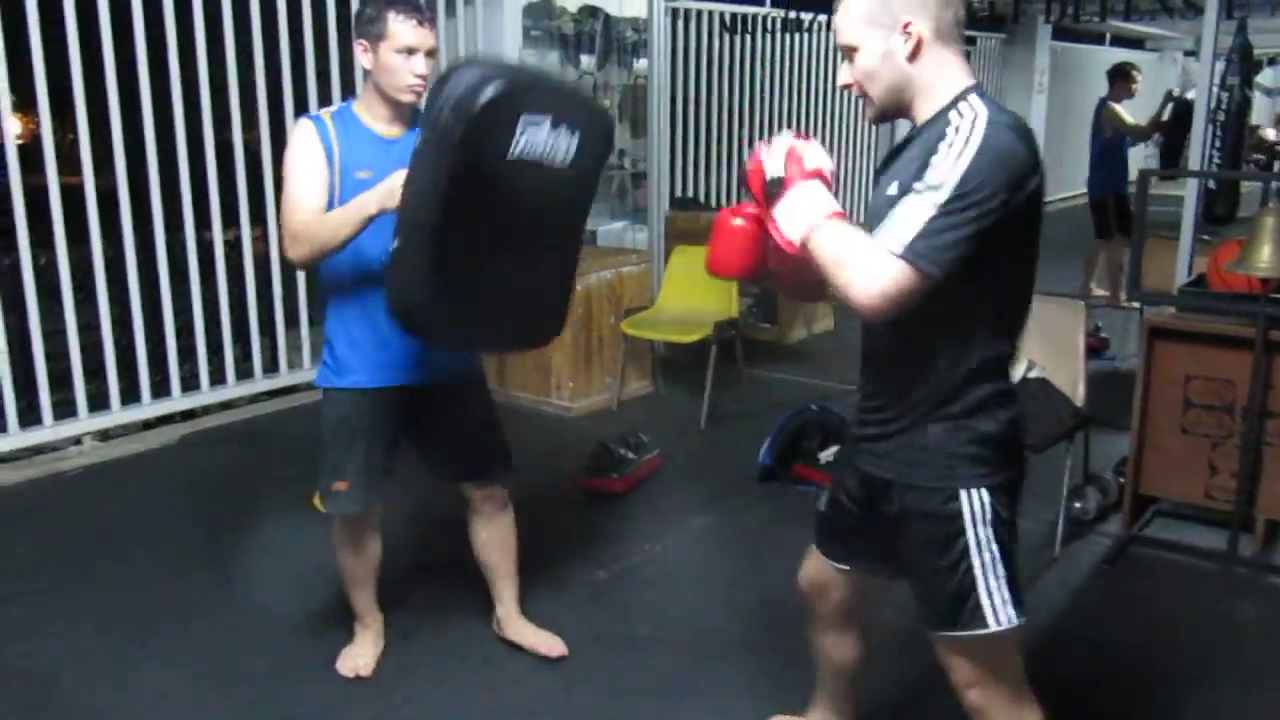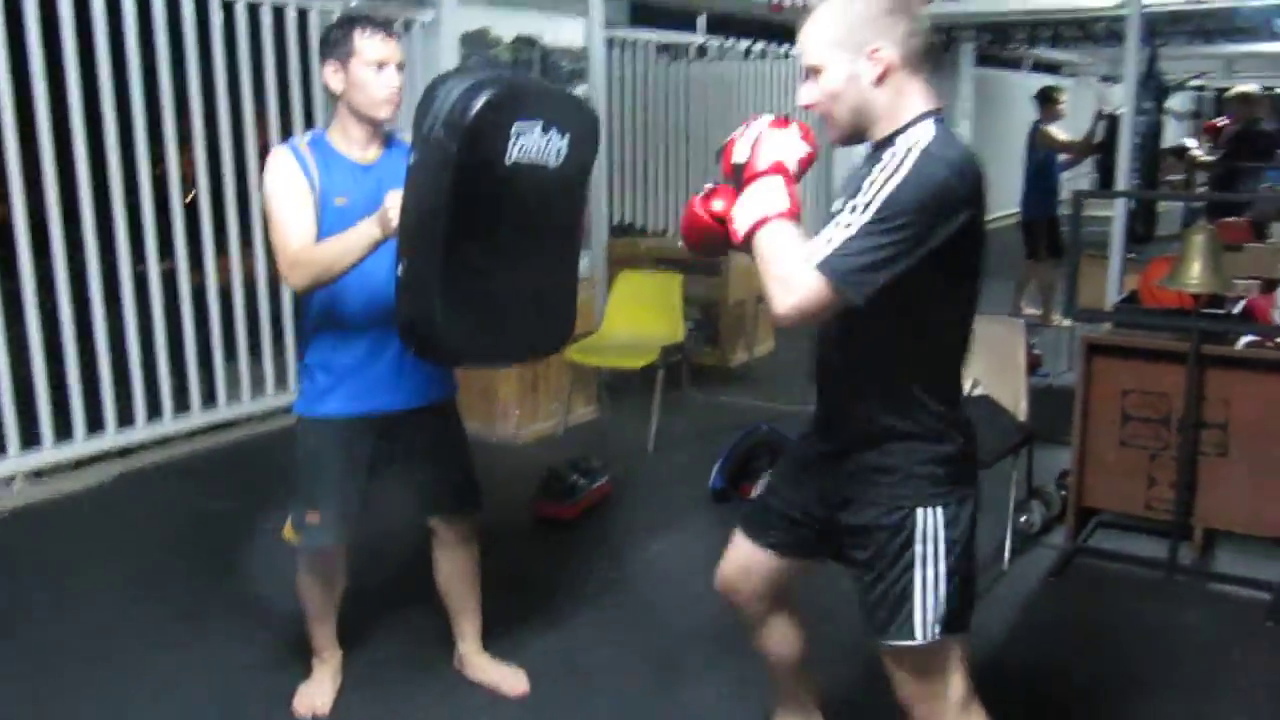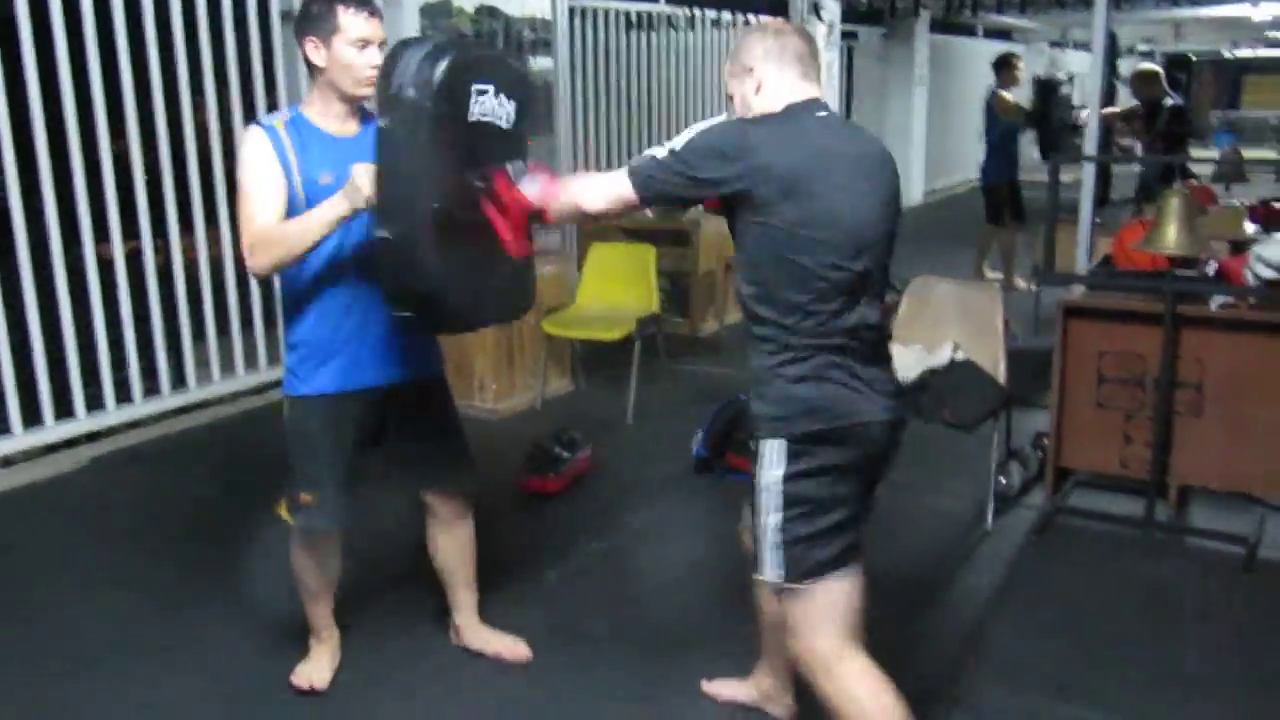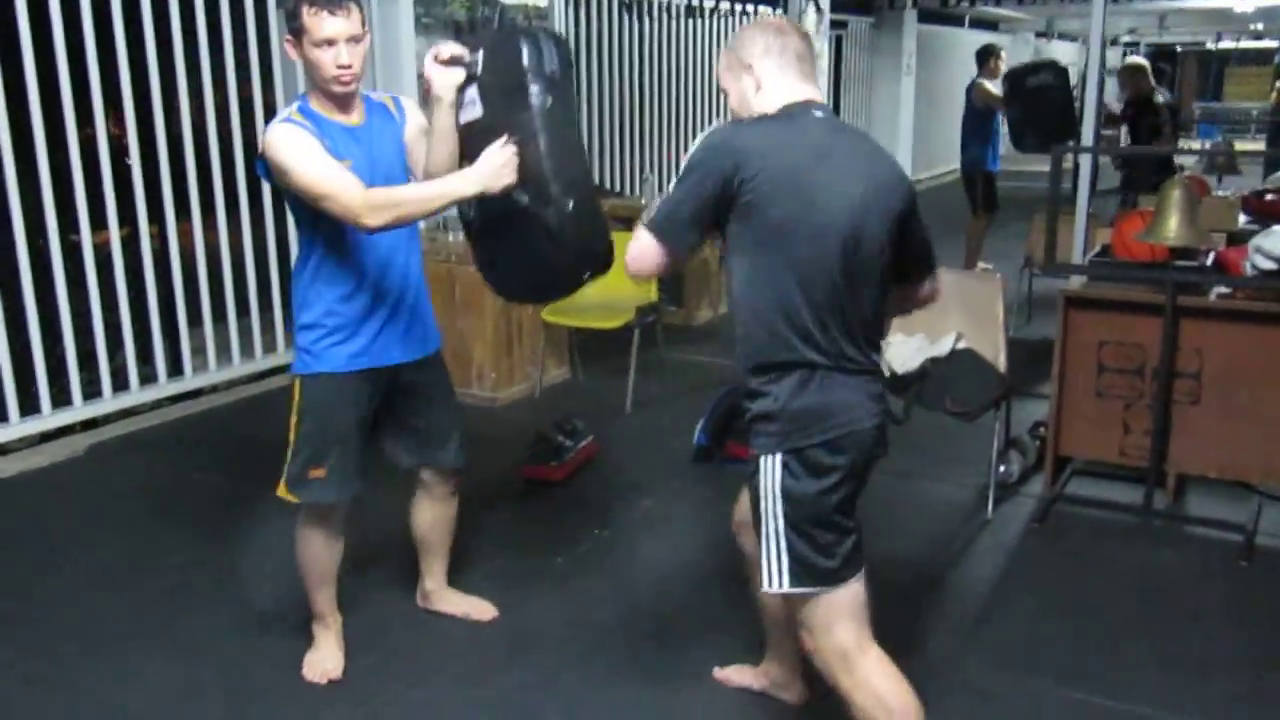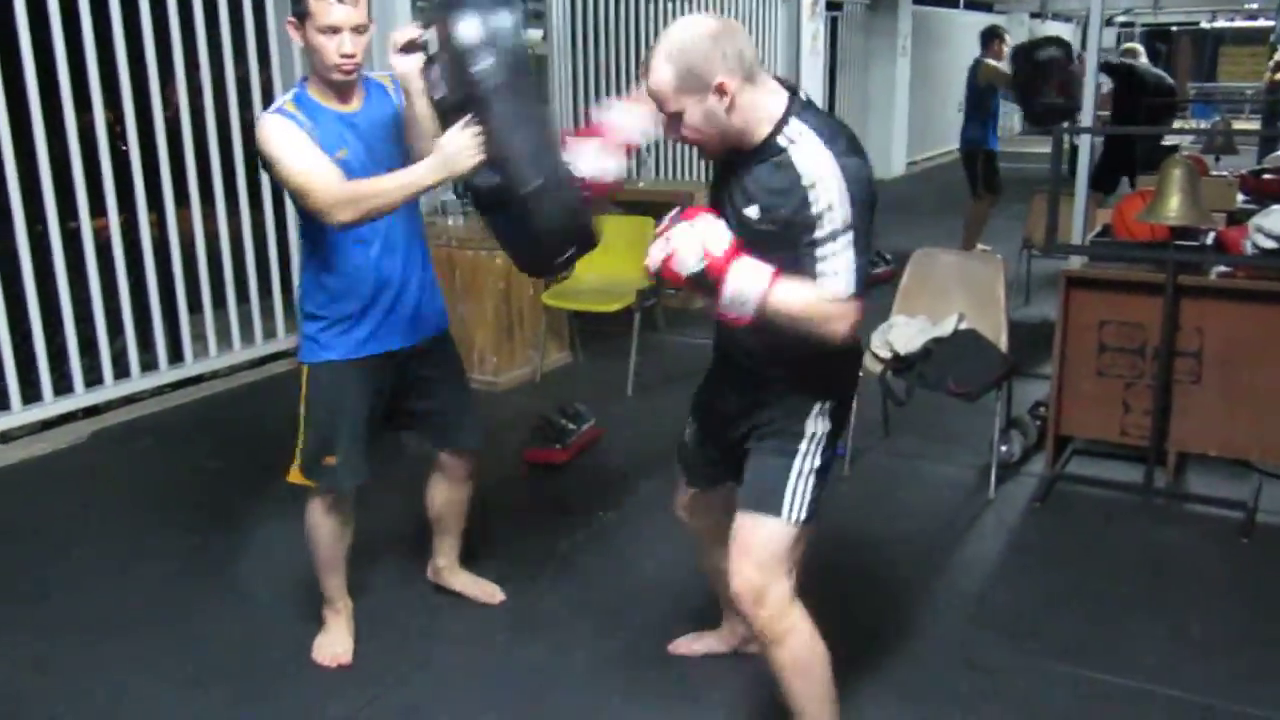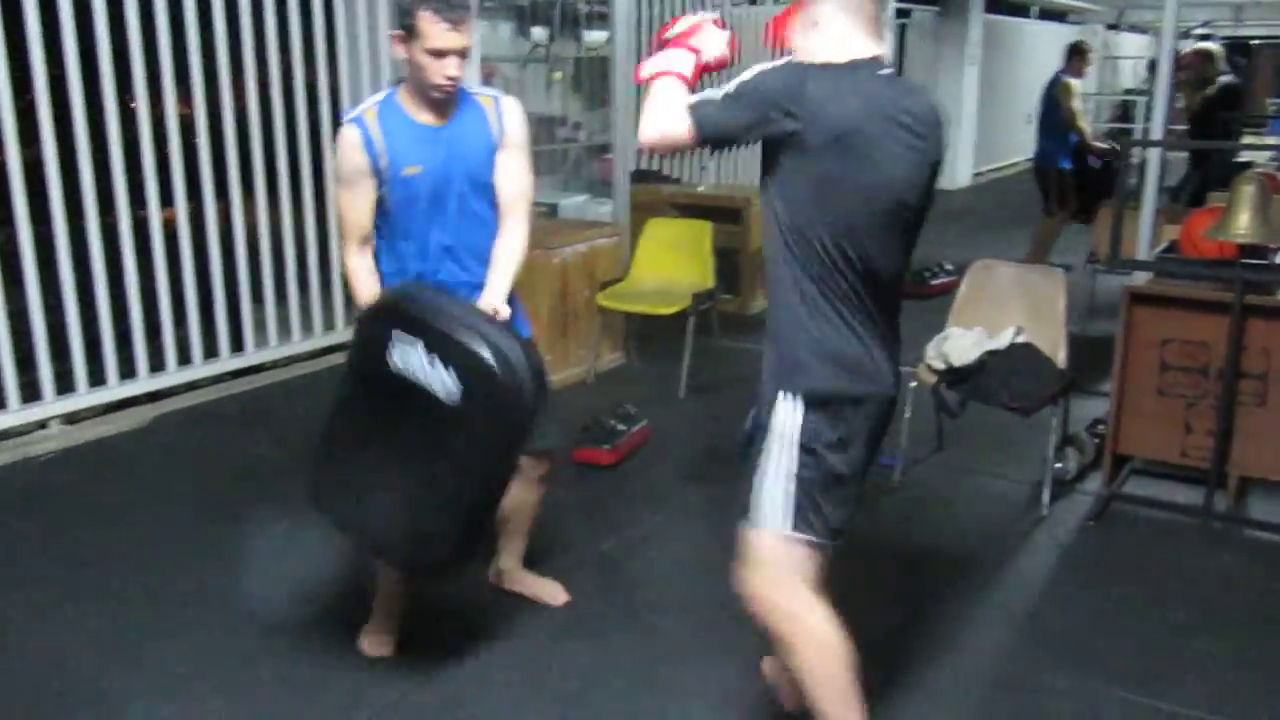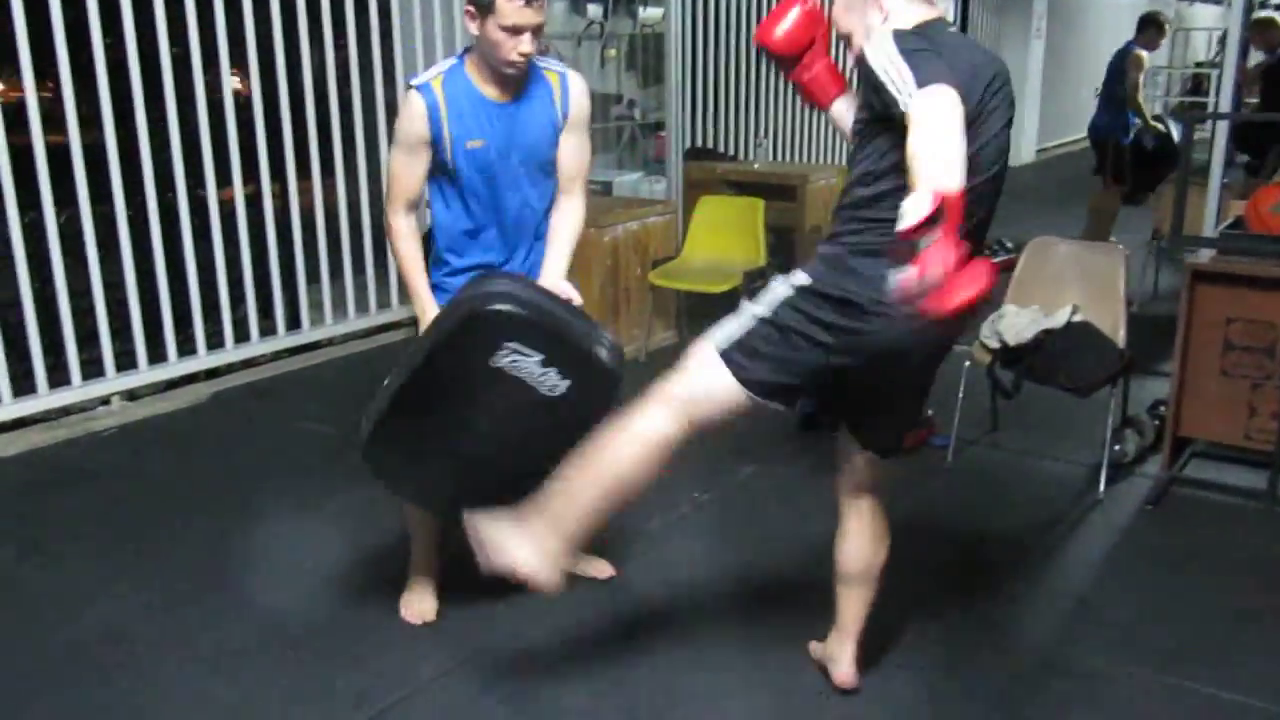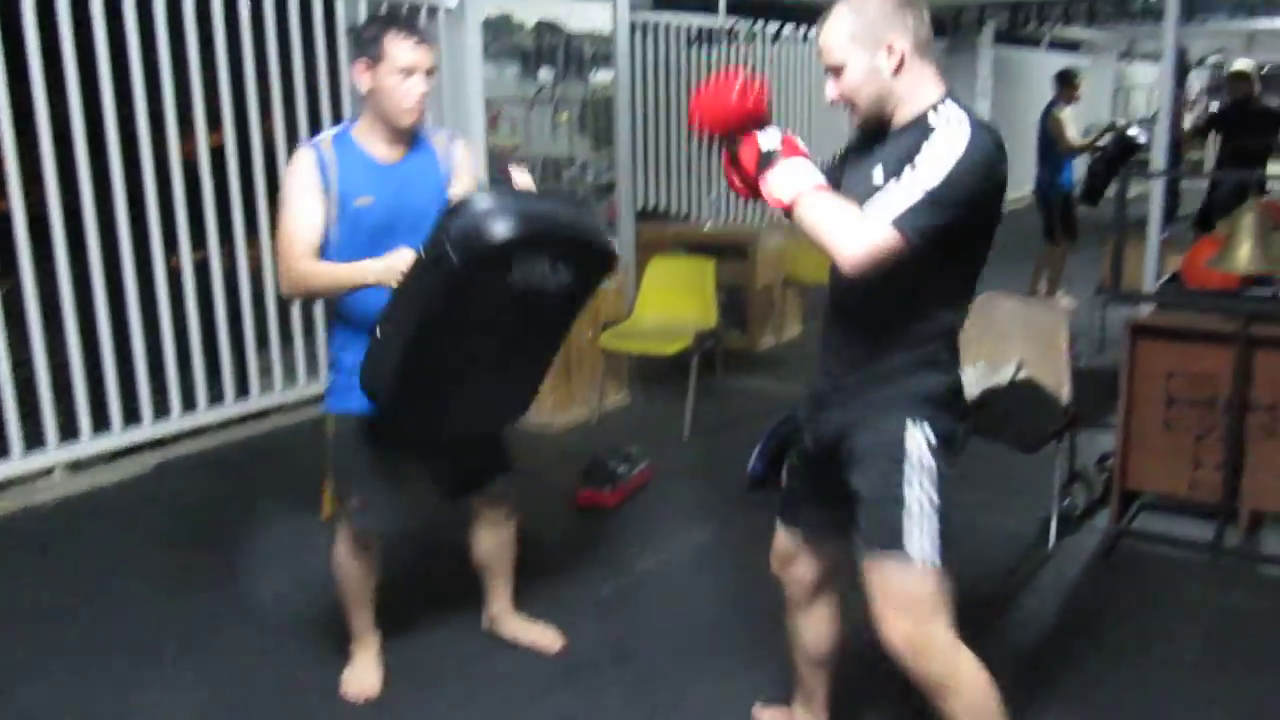
dt=0.4s
person 1, frame 1
left shoulder: (984, 143)
right shoulder: (927, 144)
left elbow: (873, 288)
right elbow: (868, 269)
left wrist: (802, 192)
right wrist: (784, 233)
left hip: (950, 459)
right hip: (883, 440)
right knee: (824, 584)
person 1, frame 2
left shoulder: (927, 168)
right shoulder: (894, 158)
left elbow: (793, 296)
right elbow: (814, 266)
left wrist: (764, 184)
right wrist: (740, 219)
left hip: (909, 473)
right hip: (836, 444)
right knee: (744, 580)
person 1, frame 3
left shoulder: (743, 142)
right shoulder: (872, 156)
left elbow: (604, 196)
left wrist: (534, 199)
left hip: (808, 415)
right hip: (864, 403)
left knee: (822, 644)
right knee: (773, 545)
person 1, frame 4
left shoulder: (733, 148)
right shoulder: (881, 165)
left elbow: (643, 260)
right elbow: (921, 288)
left wrist: (703, 214)
left hip: (802, 420)
right hip: (856, 406)
left knee: (839, 641)
right knee: (752, 523)
person 1, frame 5
left shoulder: (823, 168)
right shoulder: (730, 118)
left elbow: (837, 318)
left wrist: (725, 267)
left hip: (802, 397)
right hip: (736, 370)
left knee: (760, 586)
right knee: (698, 507)
right ankle: (738, 630)
person 1, frame 6
left shoulder: (795, 87)
right shoulder: (919, 112)
left elbow: (657, 131)
left wrist: (676, 59)
left hip: (814, 376)
right hip: (866, 370)
left knee: (772, 582)
right knee: (789, 534)
person 1, frame 7
right shoulder: (990, 67)
left elbow: (935, 119)
left wrist: (931, 217)
right wrist: (810, 70)
left hip: (847, 293)
right hip: (922, 322)
left knee: (672, 406)
right knee: (860, 484)
left ankle: (539, 539)
right ankle: (844, 649)
person 1, frame 8
left shoulder: (960, 142)
right shoulder: (883, 139)
left elbow: (857, 247)
right elbow: (822, 205)
left wrist: (786, 171)
right wrist: (750, 139)
left hip: (901, 411)
right hip: (843, 396)
left knee: (913, 636)
right knee: (796, 562)
person 2, frame 1
right shoulder: (318, 136)
right elbow: (298, 243)
right wrist: (379, 195)
left hip: (446, 356)
right hip: (360, 365)
left knee: (490, 488)
right knee: (354, 507)
left ankle: (508, 614)
right ankle: (368, 622)
person 2, frame 2
right shoulder: (294, 163)
right elbow: (297, 271)
right wrist: (378, 227)
left hip: (422, 383)
right hip: (338, 393)
left knee: (454, 521)
right knee: (321, 539)
left ankle: (470, 650)
right ankle: (325, 658)
person 2, frame 3
right shoulder: (269, 141)
right elbow: (260, 255)
right wrist: (344, 201)
left hip: (408, 357)
right hip: (324, 371)
left knee: (449, 495)
right knee: (314, 520)
left ankle: (467, 622)
right ankle: (324, 637)
person 2, frame 4
left shoulder: (398, 113)
right shoulder: (288, 136)
left elbow: (436, 179)
right elbow: (368, 212)
left wrist: (442, 100)
right wrist: (473, 180)
left hip: (412, 337)
right hip: (335, 350)
left knee: (441, 472)
right knee: (324, 498)
left ankle: (434, 586)
right ankle: (326, 624)
person 2, frame 5
left shoulder: (392, 93)
right shoulder: (282, 125)
left elbow: (428, 157)
right elbow: (340, 205)
left wrist: (416, 88)
right wrist: (440, 166)
left hip: (420, 320)
right hip: (341, 336)
left knee: (457, 451)
right knee: (332, 484)
left ankle: (445, 564)
right ankle: (336, 607)
person 2, frame 6
left shoulder: (501, 114)
right shoulder: (364, 131)
left elbow: (515, 216)
right elbow: (355, 248)
left wrist: (496, 292)
left hip: (496, 325)
left knee: (532, 454)
left ankle: (509, 565)
right ankle: (388, 598)
person 2, frame 7
left shoulder: (566, 89)
right shoulder: (428, 100)
left elbow: (571, 194)
right elbow: (401, 212)
left wrist: (551, 275)
right wrist: (427, 311)
left hip: (541, 292)
right hip: (460, 297)
right ankle: (423, 570)
person 2, frame 8
left shoulder: (449, 156)
right shoulder: (317, 162)
right elbow: (293, 275)
right wrist: (374, 270)
right hip: (369, 375)
left knee: (494, 491)
right knee: (360, 521)
left ankle: (500, 610)
right ankle: (364, 641)
person 3, frame 1
left shoulder: (1108, 107)
right shoulder: (1111, 109)
left elbow: (1129, 138)
right elbow: (1140, 133)
left wrist: (1156, 127)
right wrist: (1164, 104)
left hip: (1103, 184)
right hip: (1110, 186)
left knee: (1104, 239)
right knee: (1120, 239)
left ankle: (1088, 286)
right ankle: (1117, 295)
person 3, frame 2
left shoulder: (1044, 131)
right shoulder: (1044, 132)
left elbow: (1058, 164)
right elbow: (1078, 148)
left wrist: (1087, 152)
right wrist: (1096, 122)
left hip: (1037, 207)
right hip: (1041, 208)
left knee: (1035, 259)
right knee: (1050, 260)
left ankle: (1017, 305)
right ankle: (1049, 314)
person 3, frame 3
left shoulder: (1001, 97)
right shoulder: (1001, 98)
left elbow: (1017, 125)
right elbow: (1028, 118)
left hip: (997, 171)
right hip: (1001, 173)
left knee: (997, 224)
right knee: (1013, 224)
left ankle: (982, 269)
right ankle: (1010, 278)
person 3, frame 4
left shoulder: (985, 87)
right shoulder: (981, 87)
left elbow: (1004, 106)
left hip: (983, 162)
right hip: (979, 164)
left knee: (981, 215)
right knee: (983, 216)
left ankle: (971, 263)
right ankle: (969, 268)
person 3, frame 5
left shoulder: (984, 67)
right shoulder: (987, 66)
left elbow: (1008, 88)
right elbow: (1014, 83)
left hip: (979, 141)
right hip: (979, 143)
left knee: (981, 197)
right knee: (987, 196)
left ankle: (969, 244)
right ankle: (968, 248)
person 3, frame 6
left shoulder: (1057, 81)
right shoulder: (1069, 83)
right elbow: (1075, 122)
left wrist: (1086, 140)
right wrist: (1092, 144)
left hip: (1049, 157)
right hip: (1055, 160)
left knee: (1053, 213)
right knee: (1060, 213)
left ankle: (1034, 259)
right ankle: (1035, 262)
person 3, frame 7
left shoulder: (1126, 51)
right shoulder: (1139, 55)
right elbow: (1133, 97)
left wrist: (1135, 121)
right wrist: (1149, 123)
left hip: (1105, 128)
right hip: (1112, 131)
left knee: (1108, 186)
right knee: (1116, 188)
left ankle: (1092, 237)
right ankle: (1098, 240)
person 3, frame 8
left shoulder: (1057, 110)
right shoulder: (1058, 113)
left elbow: (1066, 147)
right elbow: (1072, 148)
left wrist: (1095, 143)
right wrist: (1104, 132)
left hip: (1054, 187)
right hip: (1056, 188)
left knee: (1054, 242)
right knee: (1063, 242)
left ankle: (1037, 289)
right ankle: (1051, 296)
